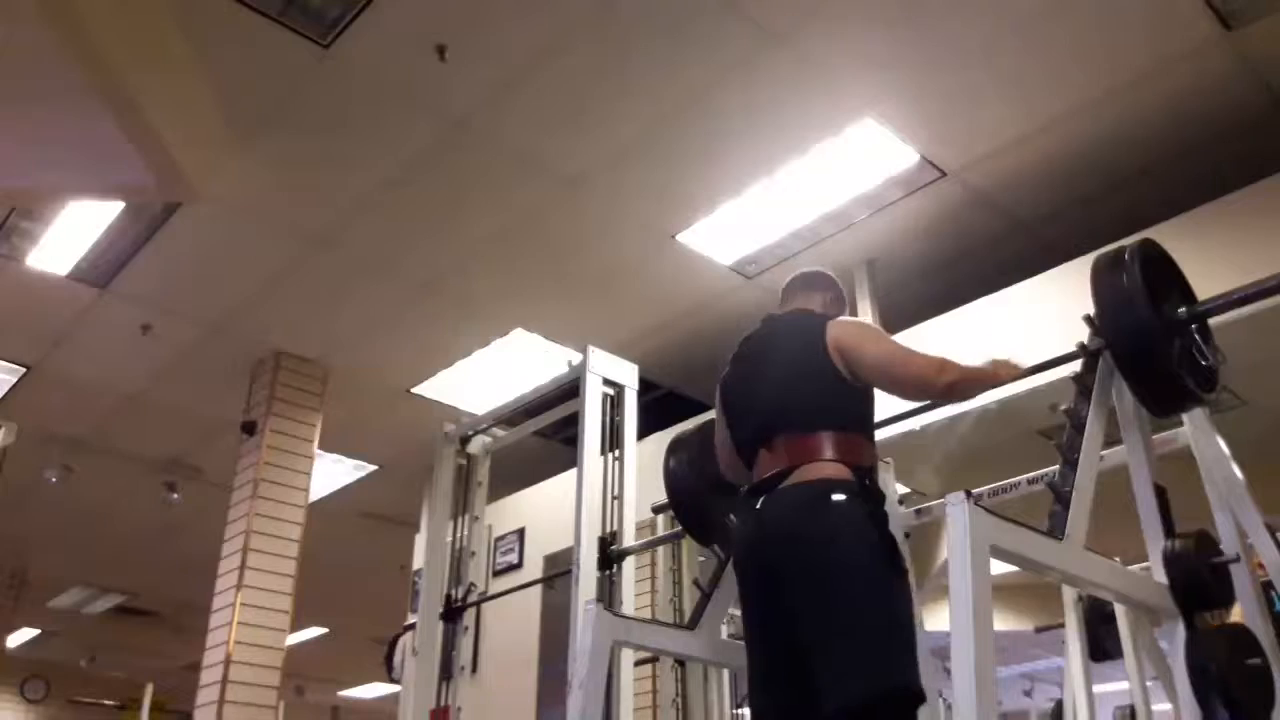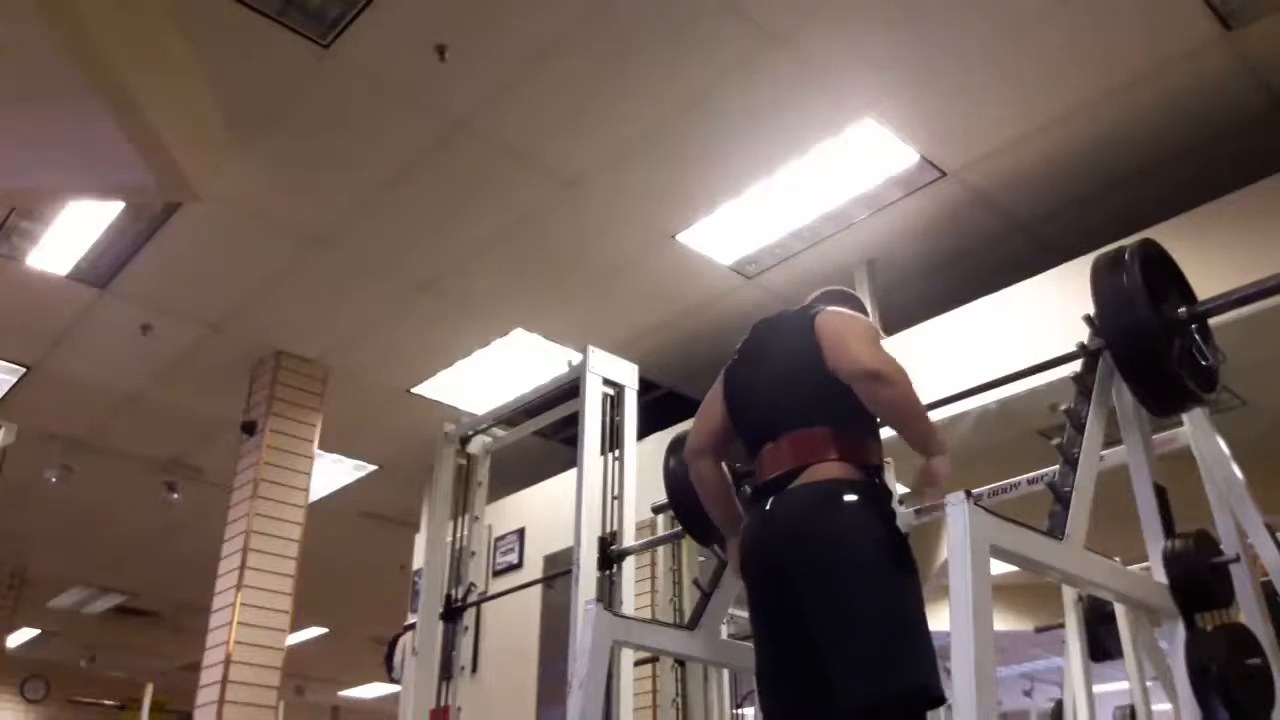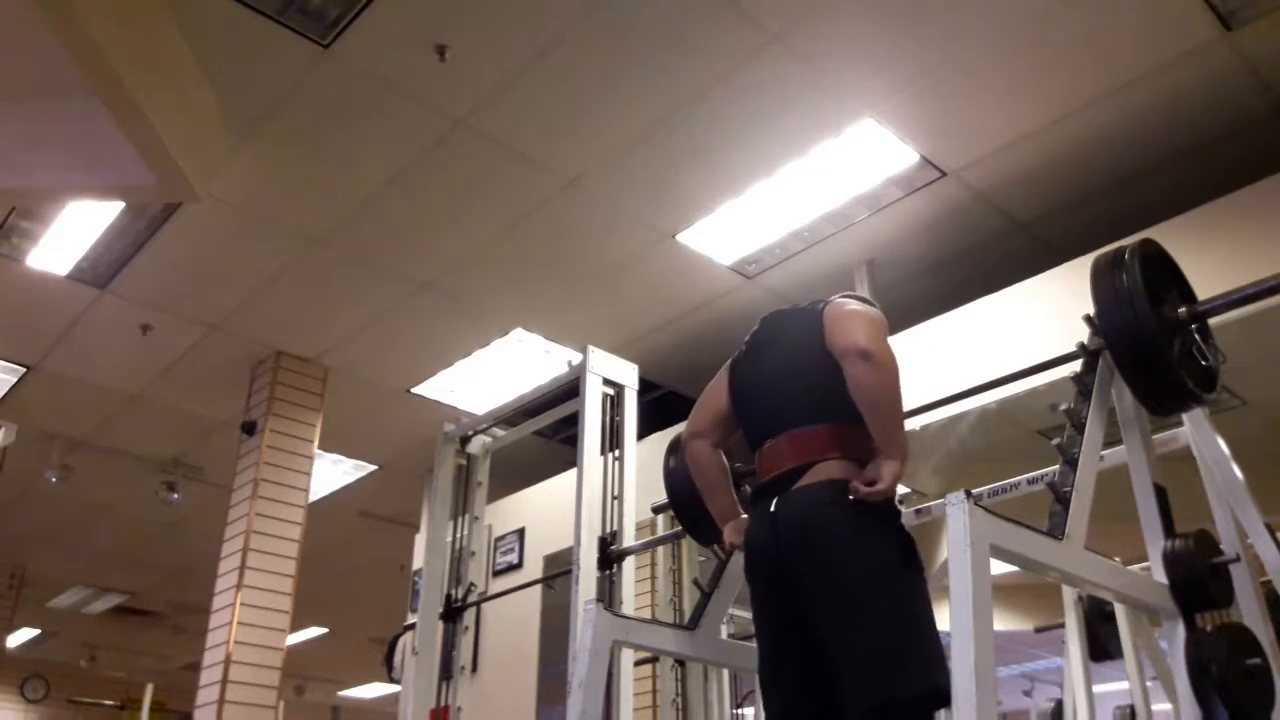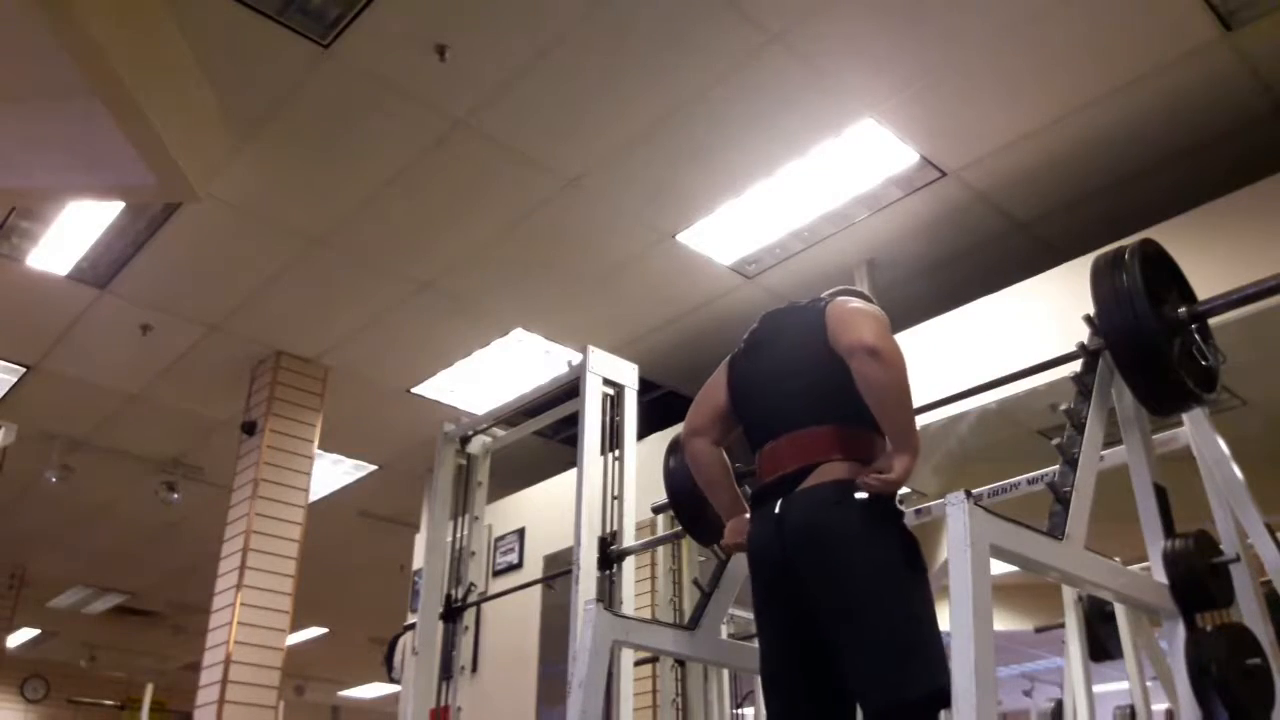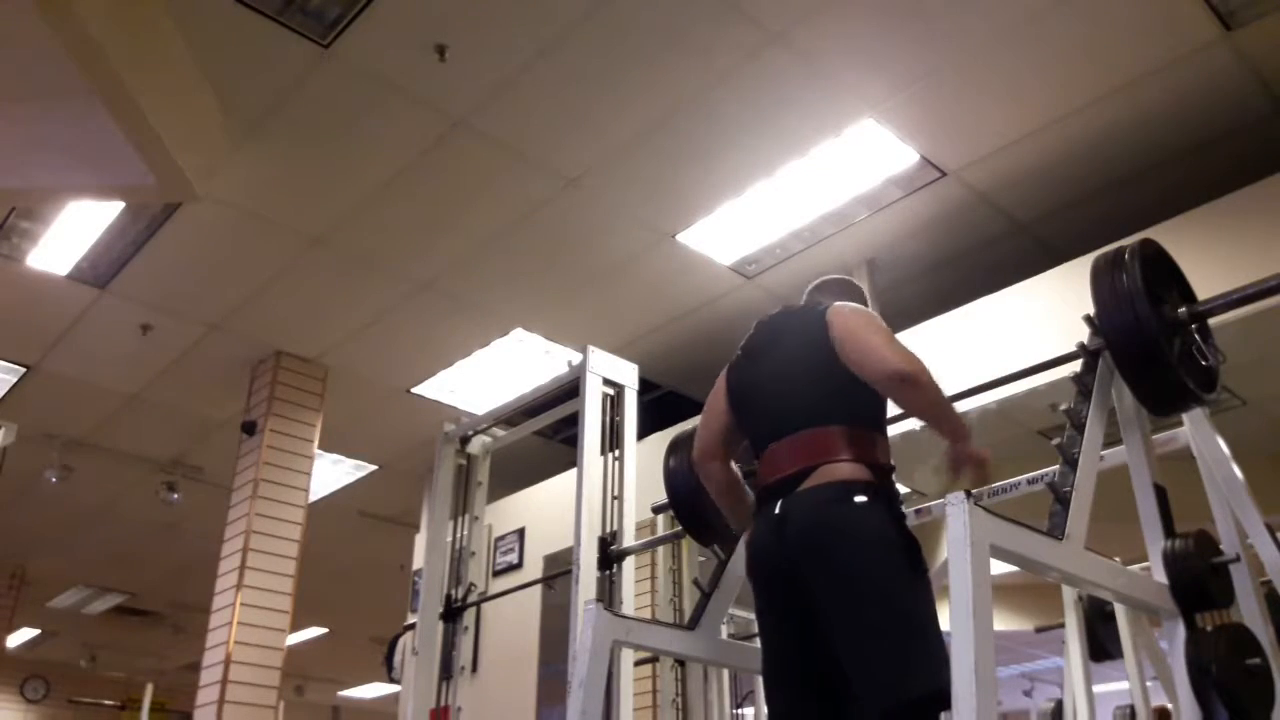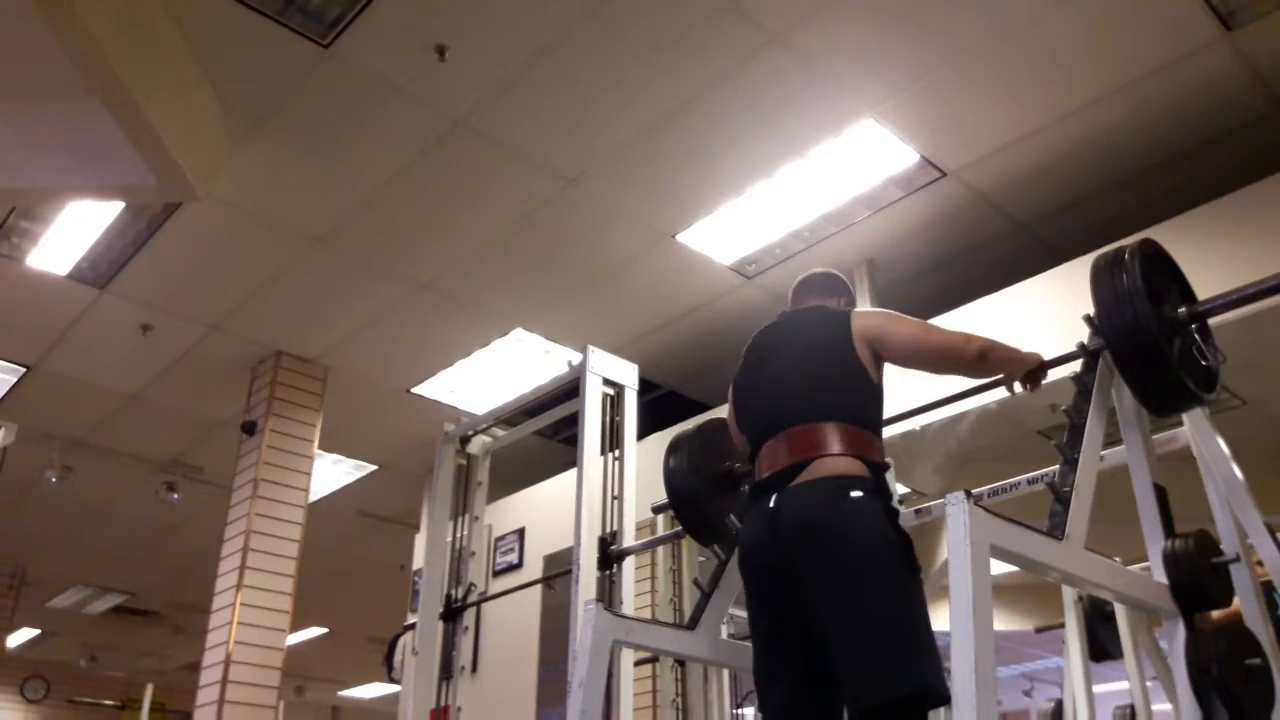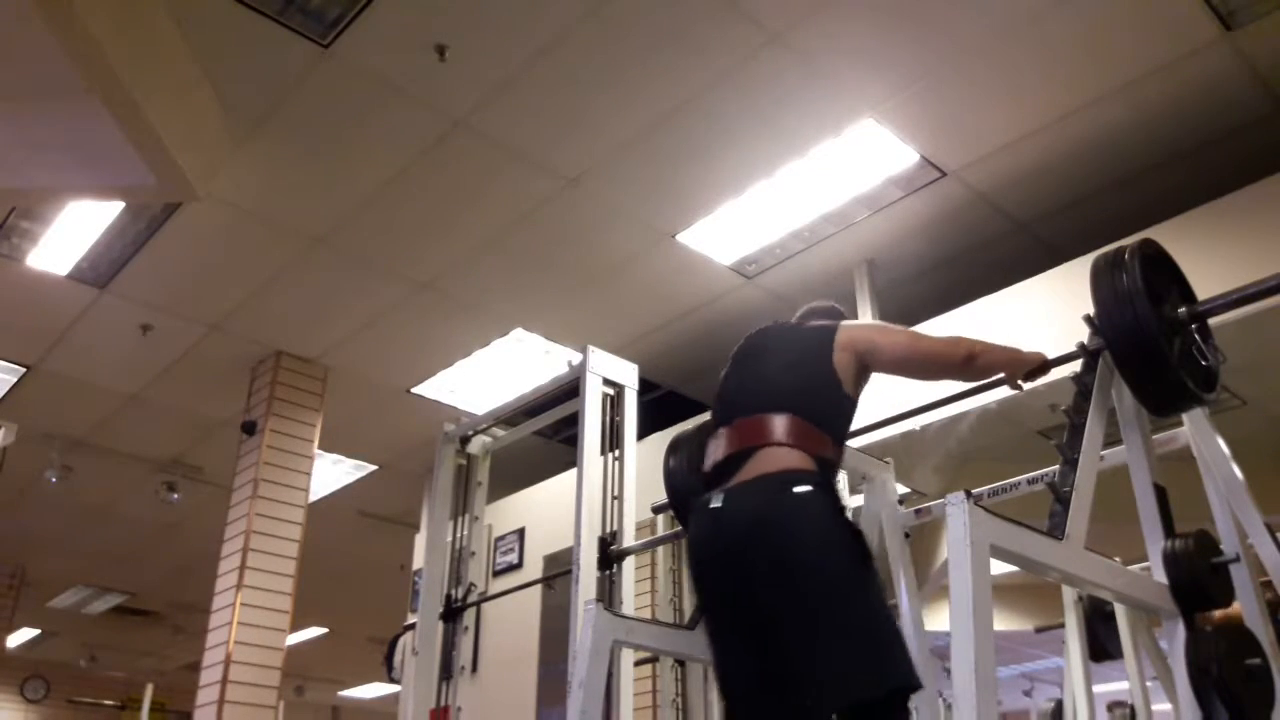
dt=0.3s
person 1, frame 1
left shoulder: (737, 368)
right shoulder: (836, 333)
right elbow: (936, 379)
right wrist: (996, 372)
left hip: (757, 529)
right hip: (827, 514)
person 1, frame 2
left shoulder: (744, 361)
right shoulder: (839, 322)
left elbow: (700, 453)
right elbow: (868, 370)
left wrist: (738, 532)
right wrist: (934, 450)
left hip: (768, 529)
right hip: (837, 509)
person 1, frame 3
left shoulder: (750, 354)
right shoulder: (850, 313)
left elbow: (698, 436)
right elbow: (863, 352)
left wrist: (731, 519)
right wrist: (892, 454)
left hip: (770, 528)
right hip: (837, 513)
person 1, frame 4
left shoulder: (749, 352)
right shoulder: (850, 311)
left elbow: (698, 435)
right elbow: (870, 348)
left wrist: (736, 517)
right wrist: (905, 447)
left hip: (772, 531)
right hip: (845, 512)
person 1, frame 5
left shoulder: (748, 356)
right shoulder: (844, 317)
left elbow: (707, 454)
right elbow: (897, 370)
right wrist: (961, 439)
left hip: (776, 532)
right hip: (847, 513)
person 1, frame 6
left shoulder: (747, 365)
right shoulder: (856, 326)
right elbow: (968, 352)
right wrist: (1021, 363)
left hip: (762, 526)
right hip: (839, 508)
person 1, frame 7
left shoulder: (742, 362)
right shoulder: (842, 340)
right elbow: (956, 355)
right wrist: (1021, 362)
left hip: (713, 524)
right hip: (789, 507)
